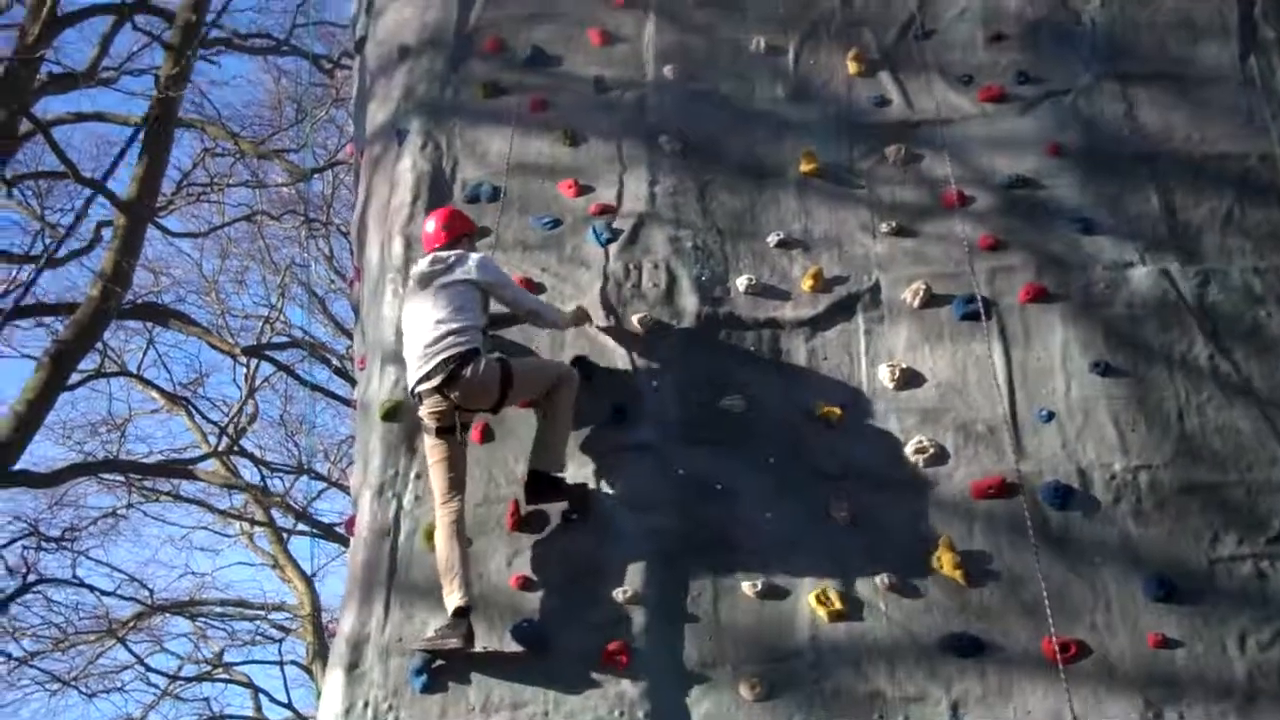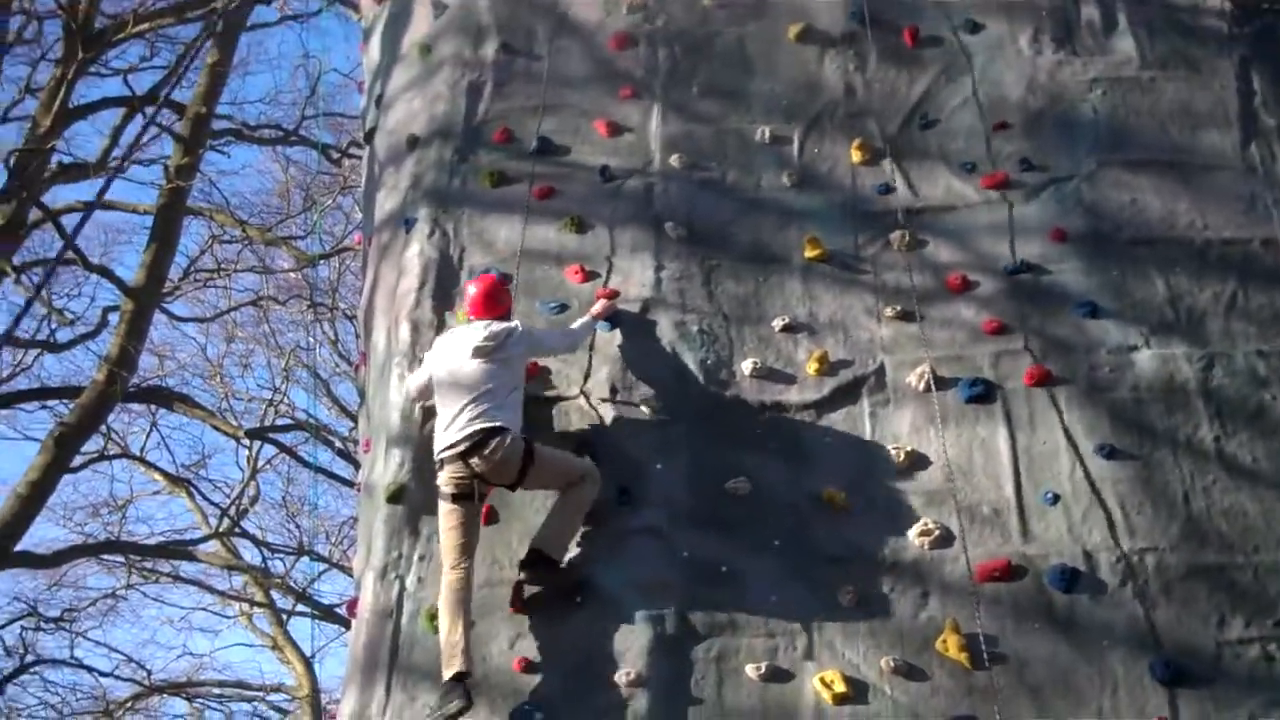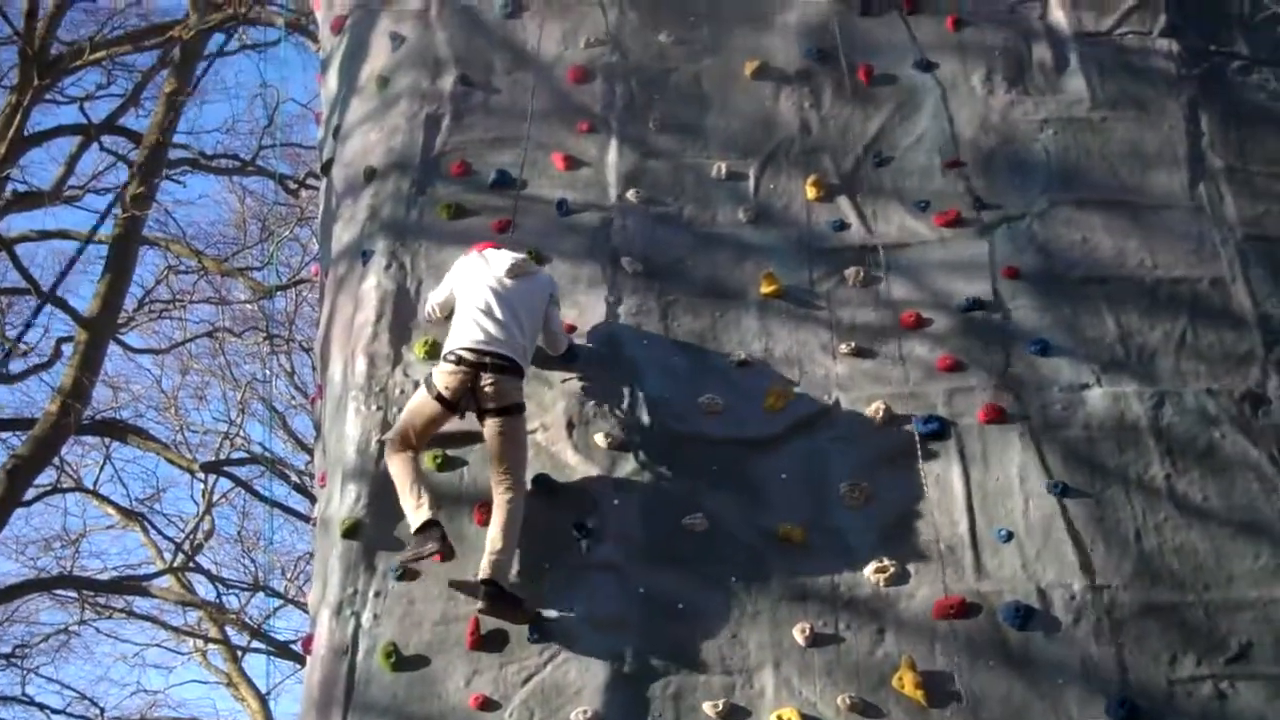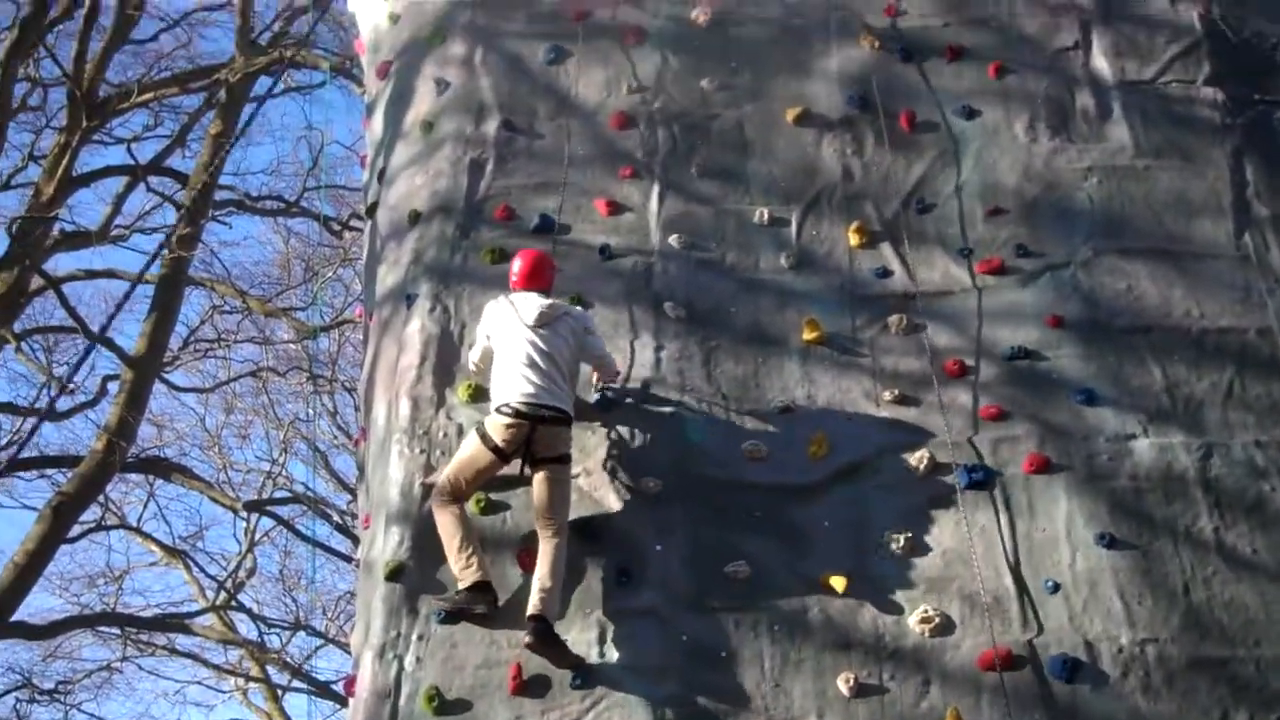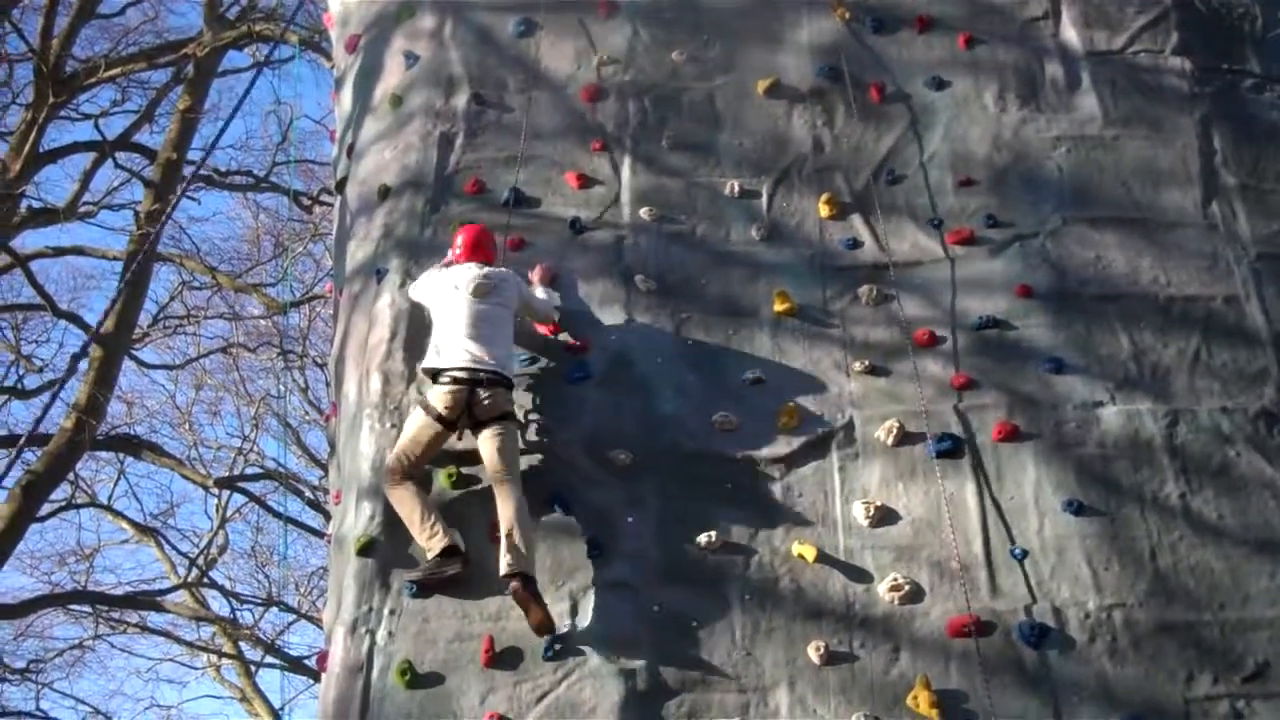
dt=1s
person 1, frame 1
left shoulder: (414, 287)
right shoulder: (474, 264)
right elbow: (530, 309)
right wrist: (569, 320)
left hip: (429, 397)
right hip: (469, 373)
left knee: (448, 506)
right knee: (563, 375)
left ankle: (459, 616)
right ankle: (543, 476)
person 1, frame 2
left shoulder: (443, 345)
right shoulder: (516, 335)
left elbow: (412, 392)
right elbow: (570, 340)
right wrist: (594, 316)
left hip: (452, 462)
right hip: (498, 446)
left knee: (456, 570)
right knee: (585, 475)
left ankle: (456, 683)
right ankle: (541, 558)
person 1, frame 3
left shoulder: (469, 263)
right shoulder: (544, 281)
left elbow: (433, 309)
right elbow: (557, 347)
right wrist: (566, 341)
left hip: (456, 366)
right hip: (503, 377)
left knee: (398, 445)
right knee: (509, 487)
left ankle: (427, 528)
right ankle: (493, 584)
person 1, frame 4
left shoulder: (497, 309)
right shoulder: (574, 317)
left elbow: (476, 365)
right elbow: (607, 371)
right wrist: (607, 379)
left hip: (509, 418)
right hip: (554, 427)
left knee: (445, 494)
right knee: (553, 531)
left ankle: (476, 585)
right ankle: (541, 621)
person 1, frame 5
left shoulder: (439, 281)
right shoulder: (508, 281)
left elbow: (414, 288)
right elbow: (546, 310)
left wrist: (449, 258)
right wrist: (541, 286)
left hip: (448, 386)
right hip: (494, 390)
left knee: (396, 475)
right knee: (507, 484)
left ankle: (443, 554)
right ankle: (519, 575)
